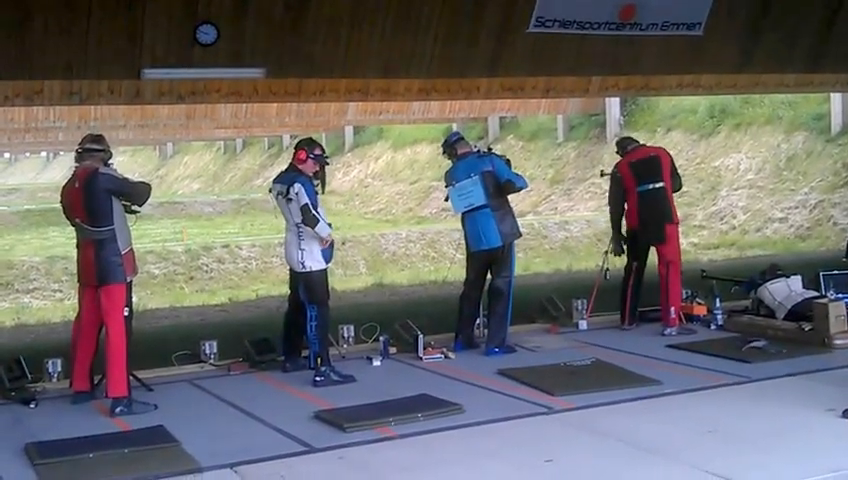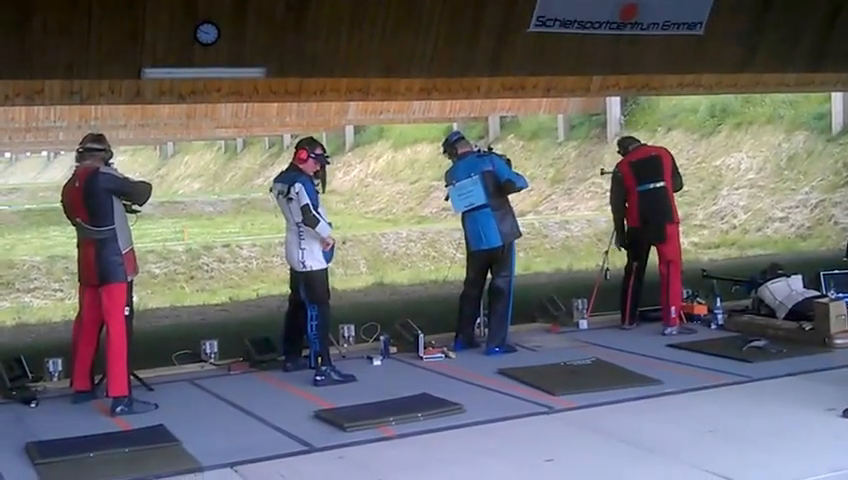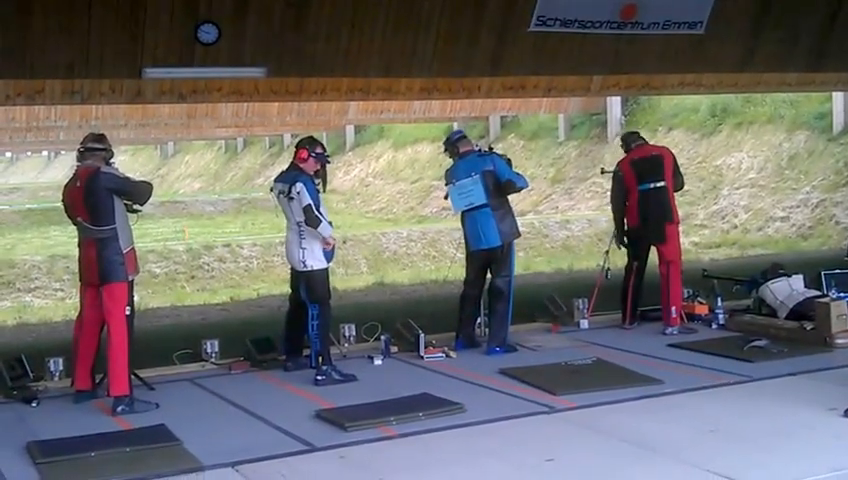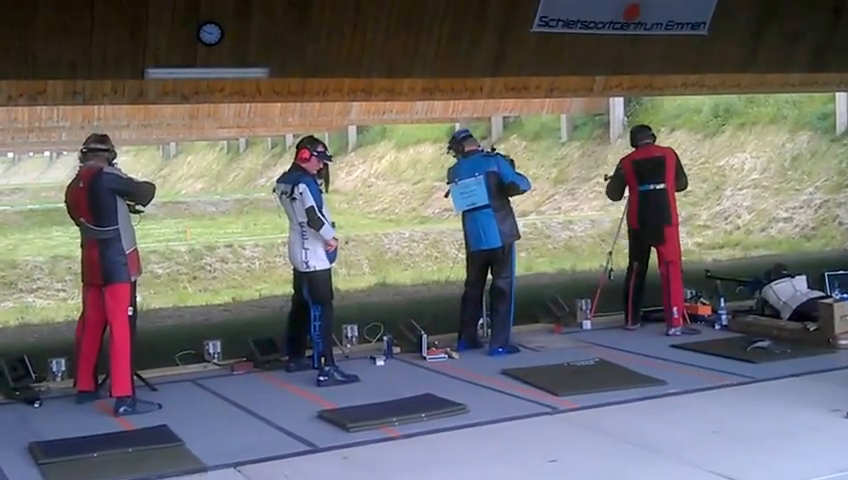
dt=0.4s
person 1, frame 1
left shoulder: (68, 187)
right shoulder: (101, 176)
right elbow: (141, 192)
left wrist: (117, 205)
right wrist: (129, 197)
left hip: (87, 262)
right hip: (112, 259)
left knee: (86, 323)
right knee: (117, 325)
left ankle: (81, 387)
right ankle: (120, 398)
person 1, frame 2
left shoulder: (69, 187)
right shoulder: (102, 176)
right elbow: (141, 191)
left wrist: (117, 205)
right wrist: (130, 195)
left hip: (88, 261)
right hip: (113, 259)
left knee: (87, 323)
right knee: (118, 324)
left ankle: (81, 387)
right ankle: (120, 397)
person 1, frame 3
left shoulder: (70, 186)
right shoulder: (103, 175)
right elbow: (143, 191)
left wrist: (118, 205)
right wrist: (133, 194)
left hip: (89, 261)
right hip: (114, 258)
left knee: (88, 322)
right knee: (119, 324)
left ankle: (83, 386)
right ankle: (121, 397)
person 1, frame 4
left shoulder: (73, 187)
right shoulder: (106, 176)
right elbow: (146, 192)
left wrist: (121, 205)
right wrist: (133, 197)
left hip: (91, 261)
right hip: (117, 259)
left knee: (90, 323)
right knee: (121, 325)
left ankle: (85, 387)
right ankle: (123, 398)
person 2, frame 1
left shoulder: (280, 181)
right shoulder: (300, 182)
right elbow: (309, 215)
right wrist: (326, 233)
left hip: (295, 252)
right hip: (309, 254)
left knee: (297, 305)
right knee: (317, 310)
left ankle: (291, 357)
right ankle: (322, 370)
person 2, frame 2
left shoulder: (281, 181)
right shoulder: (301, 182)
right elbow: (309, 215)
right wrist: (327, 235)
left hip: (296, 252)
right hip: (310, 254)
left knee: (298, 304)
right knee: (318, 309)
left ankle: (292, 357)
right ankle: (323, 369)
person 2, frame 3
left shoulder: (281, 180)
right shoulder: (302, 181)
right elbow: (311, 216)
right wrist: (328, 235)
left hip: (297, 251)
right hip: (310, 254)
left knee: (298, 304)
right knee: (318, 309)
left ankle: (292, 356)
right ankle: (323, 369)
person 2, frame 4
left shoulder: (284, 181)
right shoulder: (305, 182)
right elbow: (314, 217)
right wrist: (330, 237)
left hip: (299, 252)
right hip: (313, 254)
left knee: (301, 305)
right knee: (321, 309)
left ankle: (295, 357)
right ankle: (326, 369)
person 3, frame 1
left shoulder: (451, 175)
right shoulder: (489, 160)
right elbow: (516, 184)
right wrist: (504, 175)
left hip: (474, 239)
right hip: (500, 234)
left knee: (472, 287)
right knee: (501, 286)
left ankle: (463, 338)
right ankle: (495, 343)
person 3, frame 2
left shoulder: (451, 175)
right shoulder: (489, 160)
right elbow: (516, 184)
right wrist: (504, 176)
left hip: (475, 239)
right hip: (500, 234)
left knee: (472, 286)
right knee: (501, 286)
left ankle: (463, 338)
right ankle: (496, 343)
person 3, frame 3
left shoulder: (451, 174)
right shoulder: (490, 160)
right elbow: (516, 184)
right wrist: (505, 173)
left hip: (474, 239)
right hip: (500, 234)
left knee: (472, 286)
right knee: (501, 286)
left ankle: (464, 337)
right ankle: (497, 342)
person 3, frame 4
left shoulder: (454, 172)
right shoulder: (494, 161)
right elbow: (520, 186)
right wrist: (509, 173)
left hip: (474, 239)
right hip: (500, 235)
left knee: (473, 286)
right knee: (502, 287)
left ankle: (466, 338)
right ankle: (499, 343)
person 4, frame 1
left shoulder: (620, 167)
right shoulder: (662, 154)
left elbow: (616, 205)
right elbow: (677, 184)
left wrist: (617, 234)
left hip: (638, 225)
right hip: (665, 220)
left knee: (634, 270)
right knee: (670, 269)
left ankle: (628, 319)
right ankle: (671, 322)
person 4, frame 2
left shoulder: (622, 167)
right shoulder: (663, 153)
left elbow: (617, 203)
right elbow: (678, 184)
left wrist: (619, 232)
left hip: (638, 224)
right hip: (665, 219)
left knee: (634, 270)
right knee: (670, 268)
left ankle: (628, 319)
right ankle: (671, 322)
person 4, frame 3
left shoulder: (623, 165)
right shoulder: (665, 153)
left elbow: (617, 202)
right elbow: (679, 184)
left wrist: (619, 230)
left hip: (638, 224)
right hip: (665, 220)
left knee: (634, 269)
right knee: (670, 269)
left ankle: (629, 318)
right ankle: (672, 322)
person 4, frame 4
left shoulder: (626, 162)
right shoulder: (669, 154)
left elbow: (613, 194)
right elbow: (682, 183)
left wrist: (614, 182)
left hip: (639, 223)
right hip: (665, 221)
left knee: (636, 269)
right knee: (671, 269)
left ankle: (631, 319)
right ankle: (674, 323)
